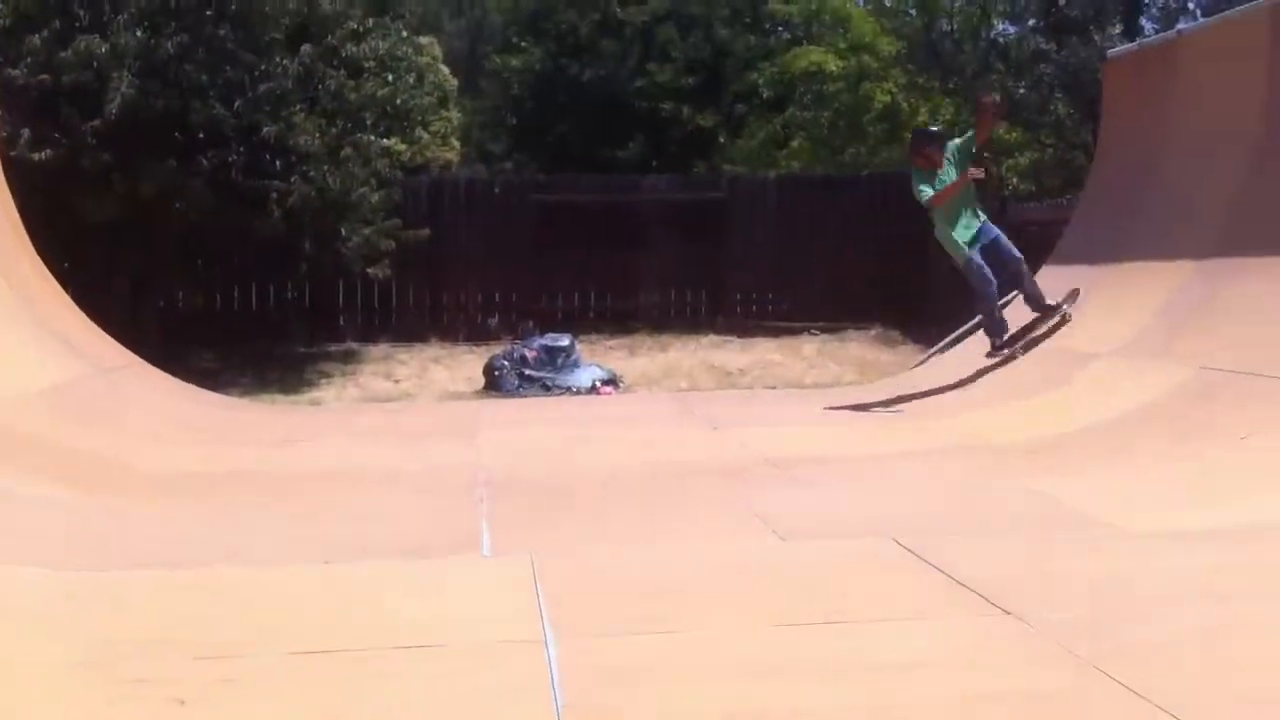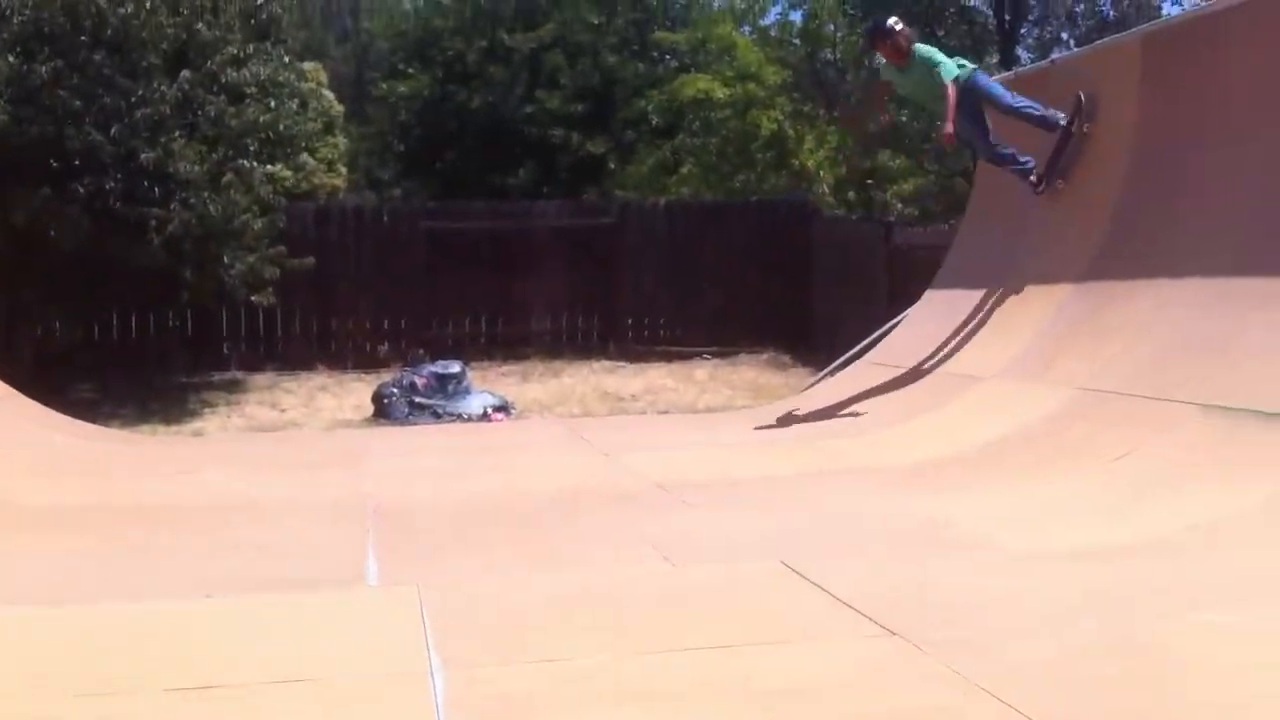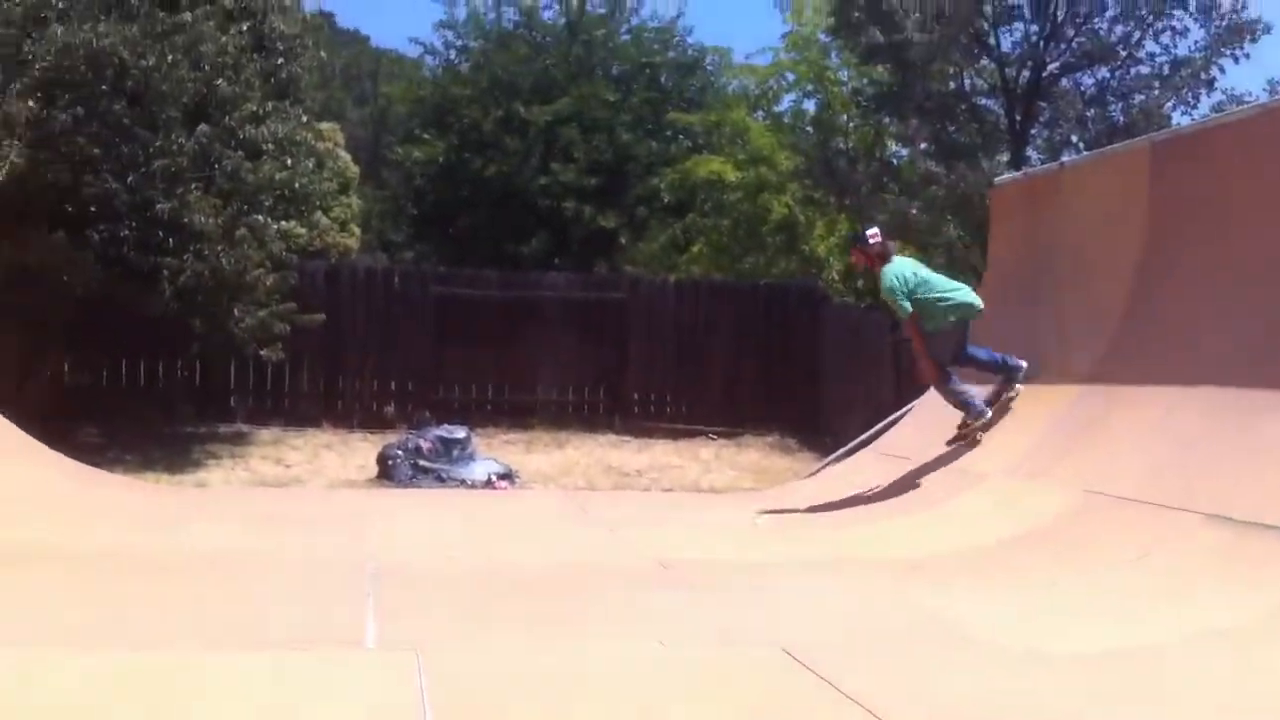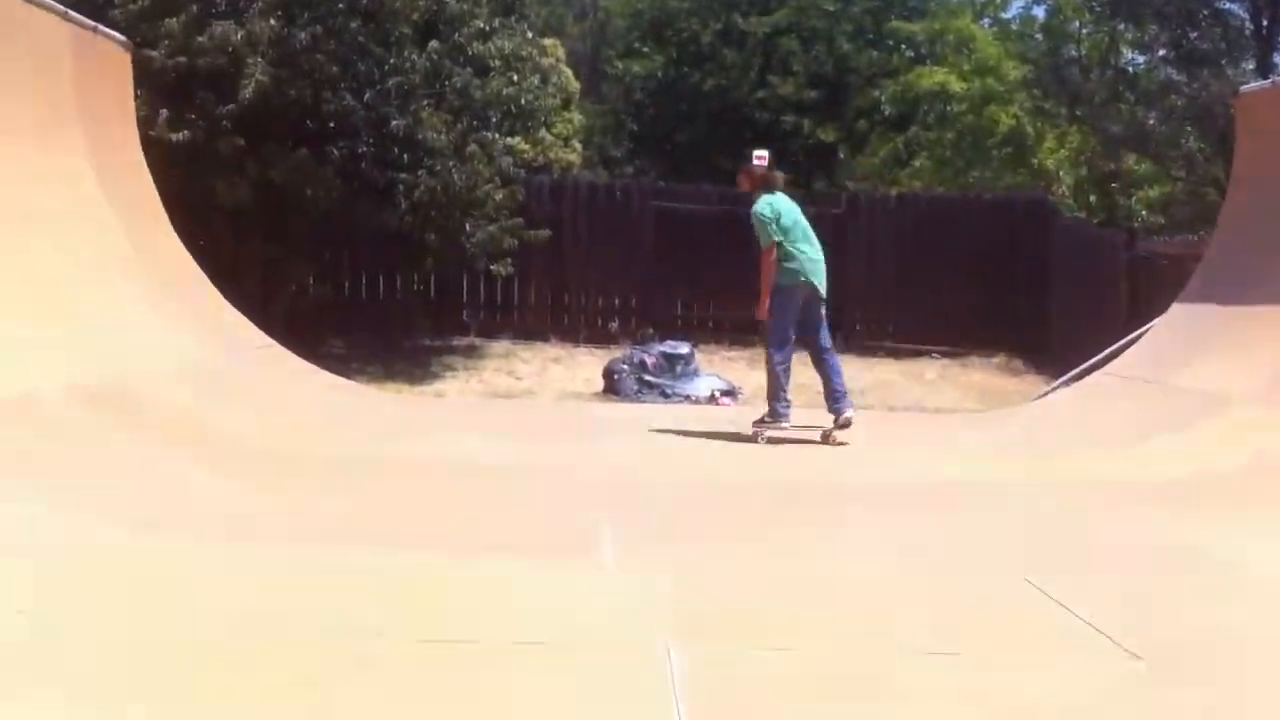
dt=0.5s
person 1, frame 1
left shoulder: (951, 152)
right shoulder: (920, 179)
left elbow: (981, 134)
right elbow: (933, 203)
left wrist: (987, 111)
right wrist: (960, 182)
left hip: (978, 223)
right hip: (959, 237)
left knee: (1016, 261)
right knee: (987, 287)
left ankle: (1039, 303)
right ankle: (997, 334)
person 1, frame 2
left shoulder: (925, 55)
right shoulder: (886, 68)
left elbow: (949, 87)
right elbow: (884, 84)
left wrist: (949, 122)
right wrist: (881, 107)
left hip: (965, 79)
right hip: (956, 104)
left knee: (1004, 101)
right knee: (986, 147)
right ankle: (1029, 170)
person 1, frame 3
left shoulder: (888, 281)
right shoulder: (899, 262)
left elbow: (910, 320)
left wrist: (923, 360)
left hip: (948, 312)
right hip: (962, 300)
left knee: (935, 372)
right knee: (957, 355)
left ankle: (976, 411)
right ankle: (1012, 367)
person 1, frame 4
left shoulder: (761, 208)
right shoulder: (782, 200)
left elbow: (770, 254)
left wrist: (764, 298)
left hip: (791, 280)
right hip: (814, 277)
left knee: (778, 348)
right knee: (821, 345)
left ankle: (778, 411)
right ankle: (841, 407)
